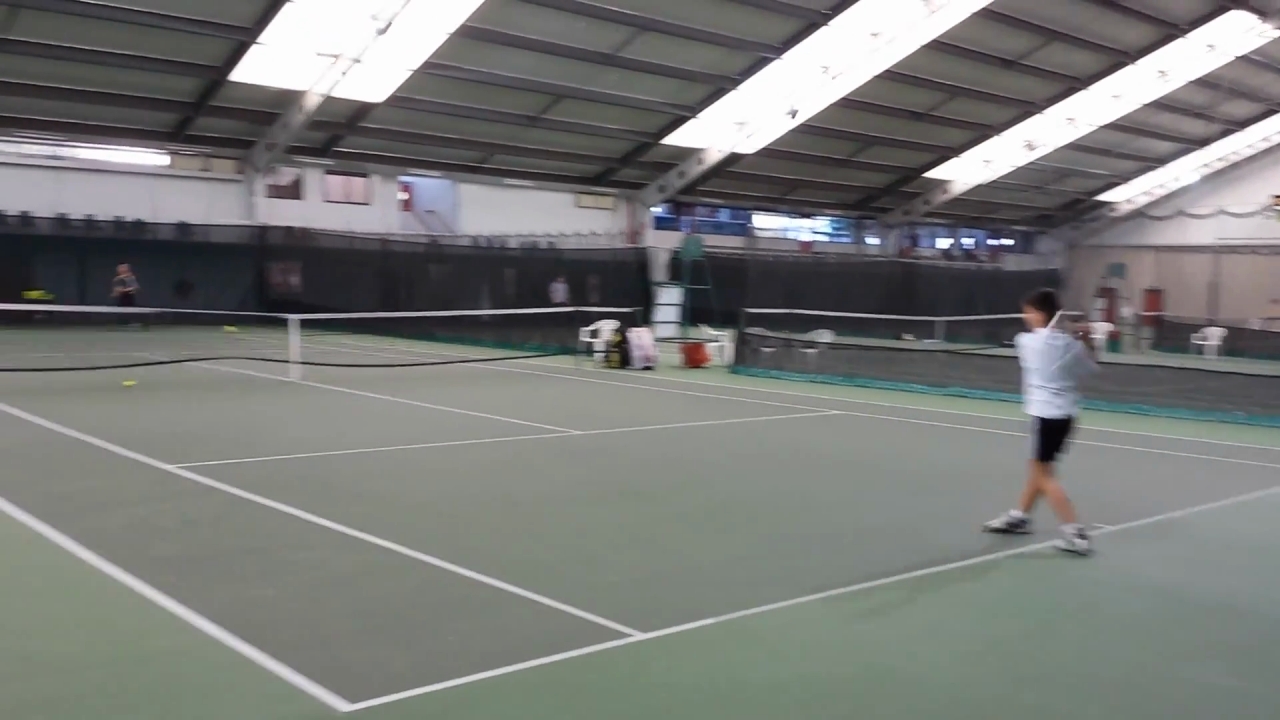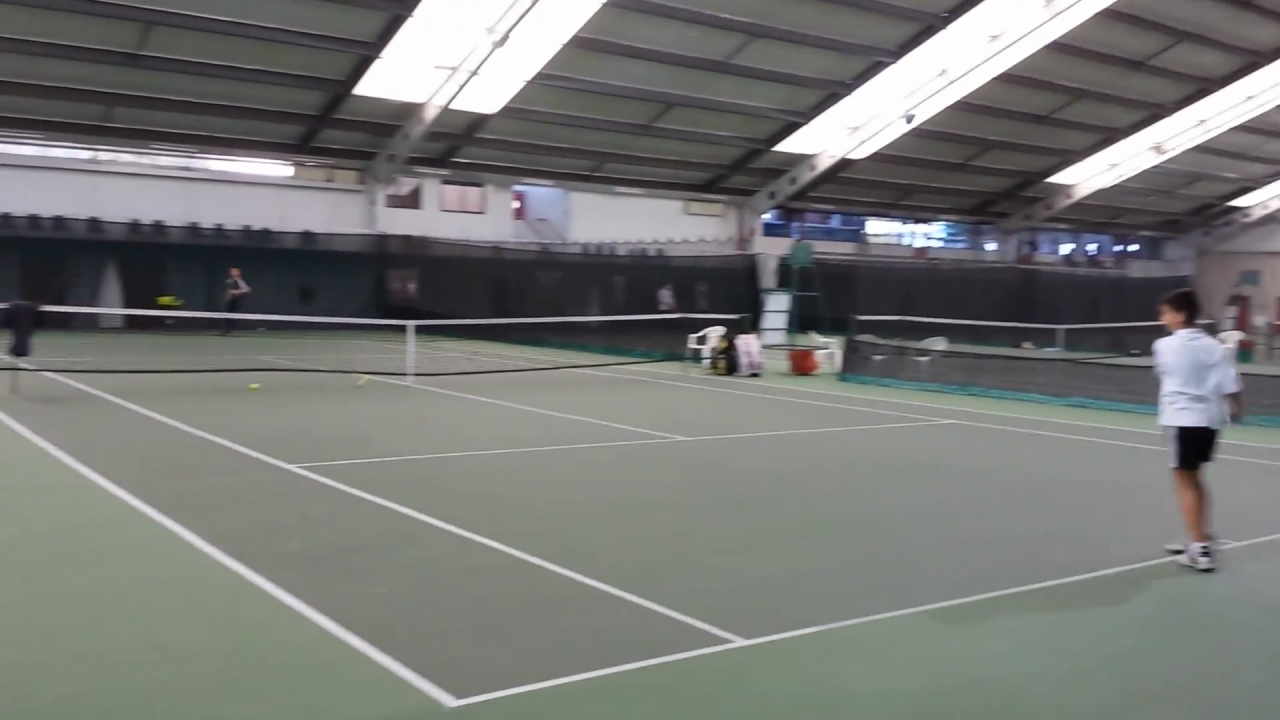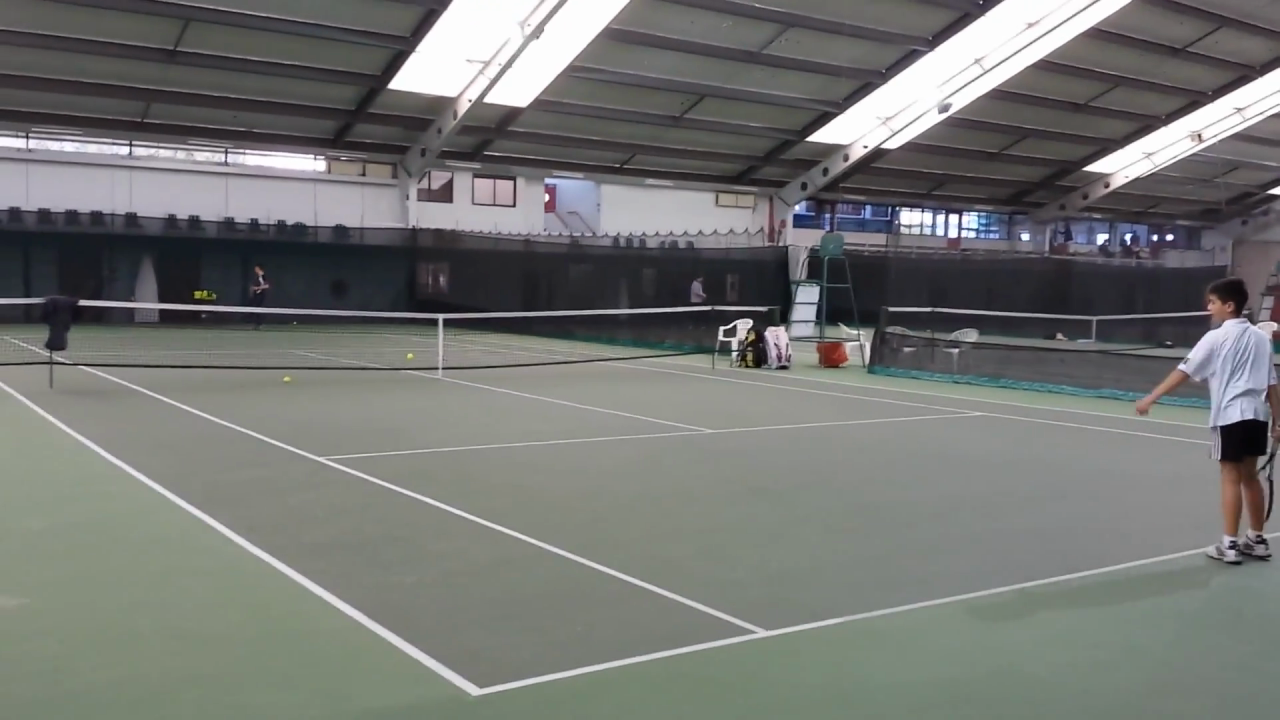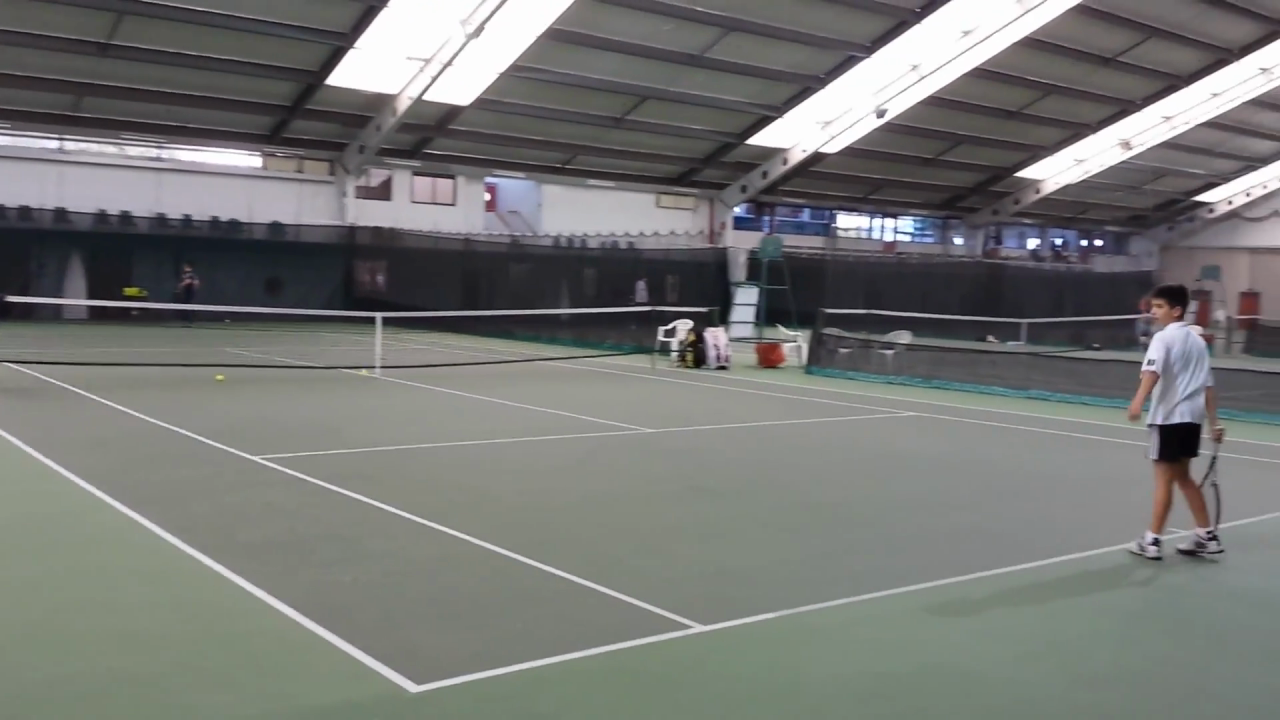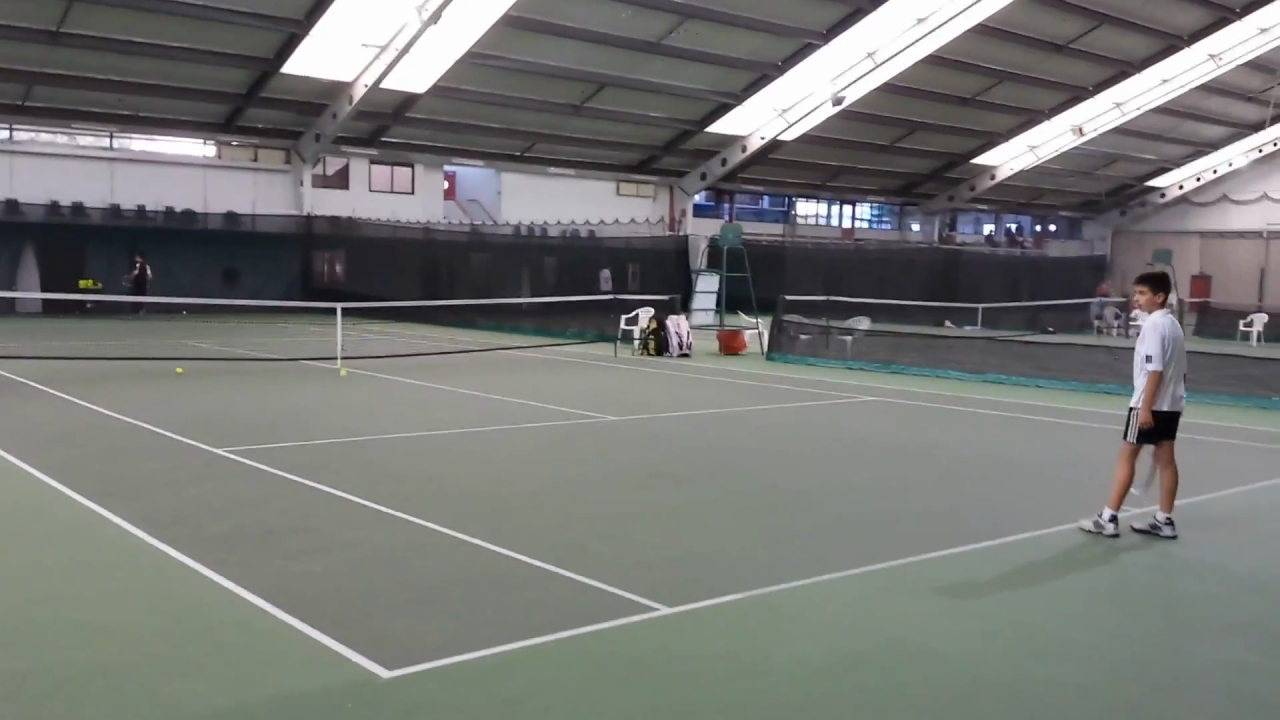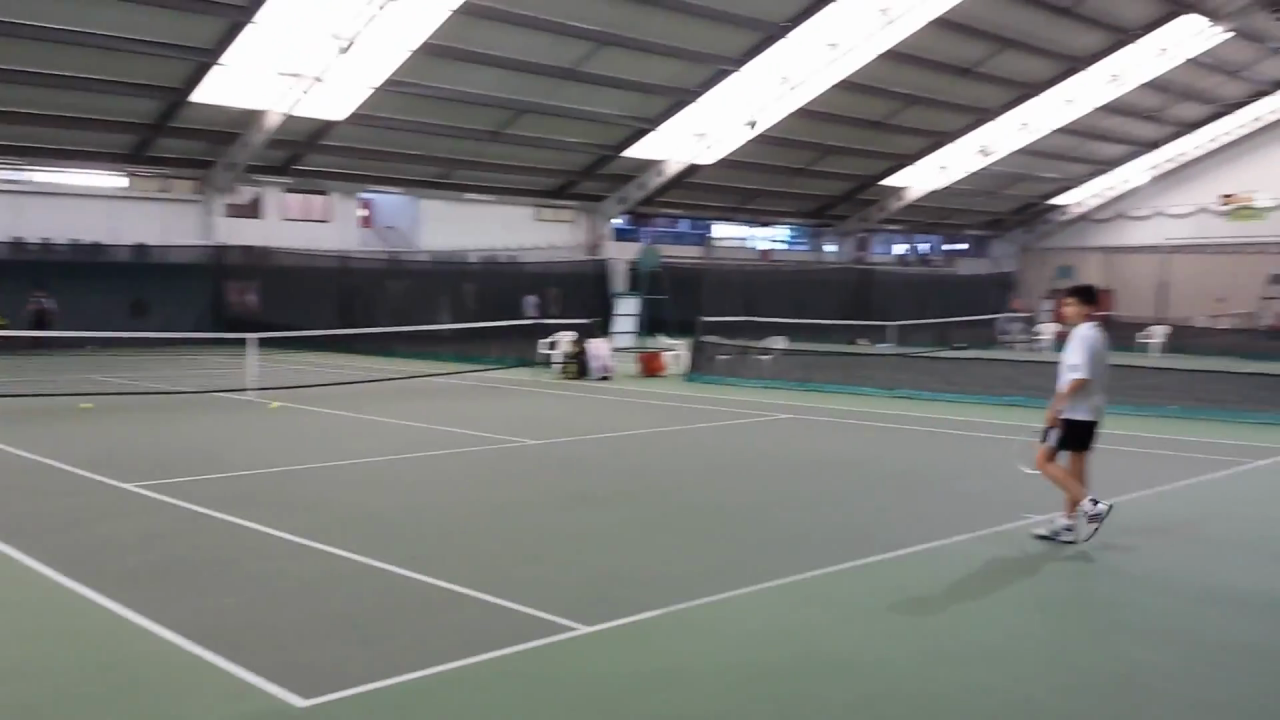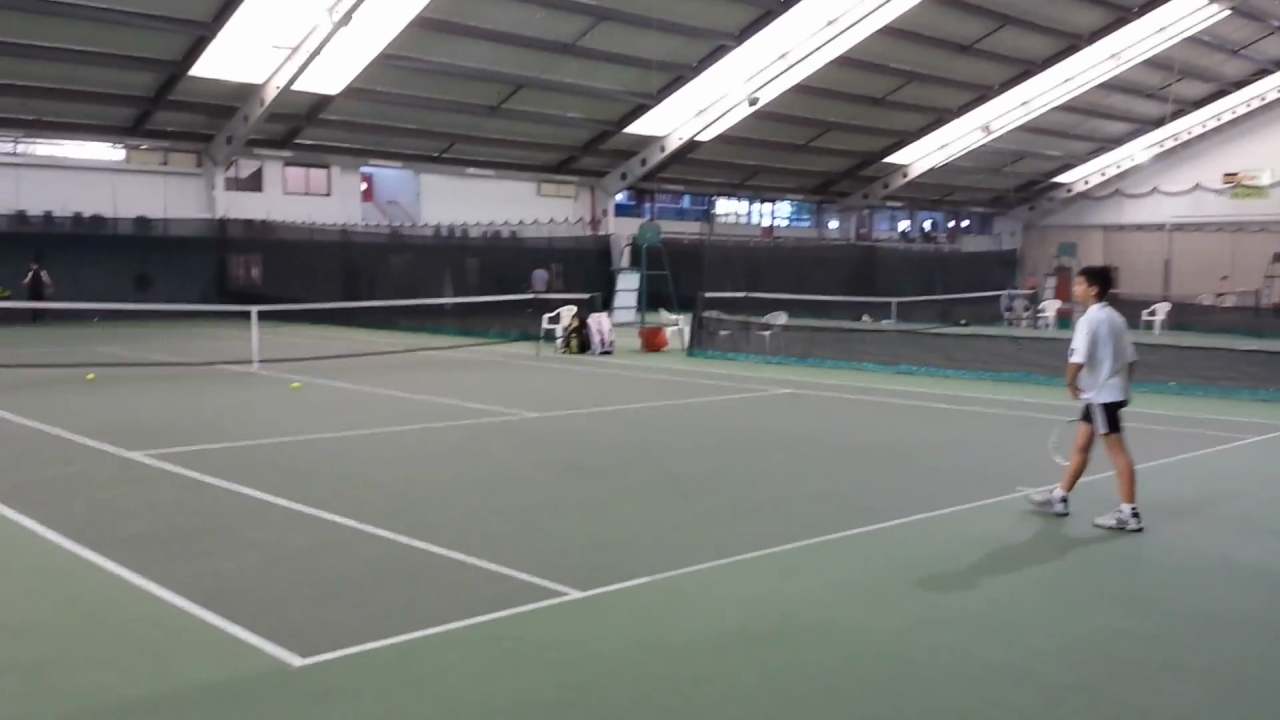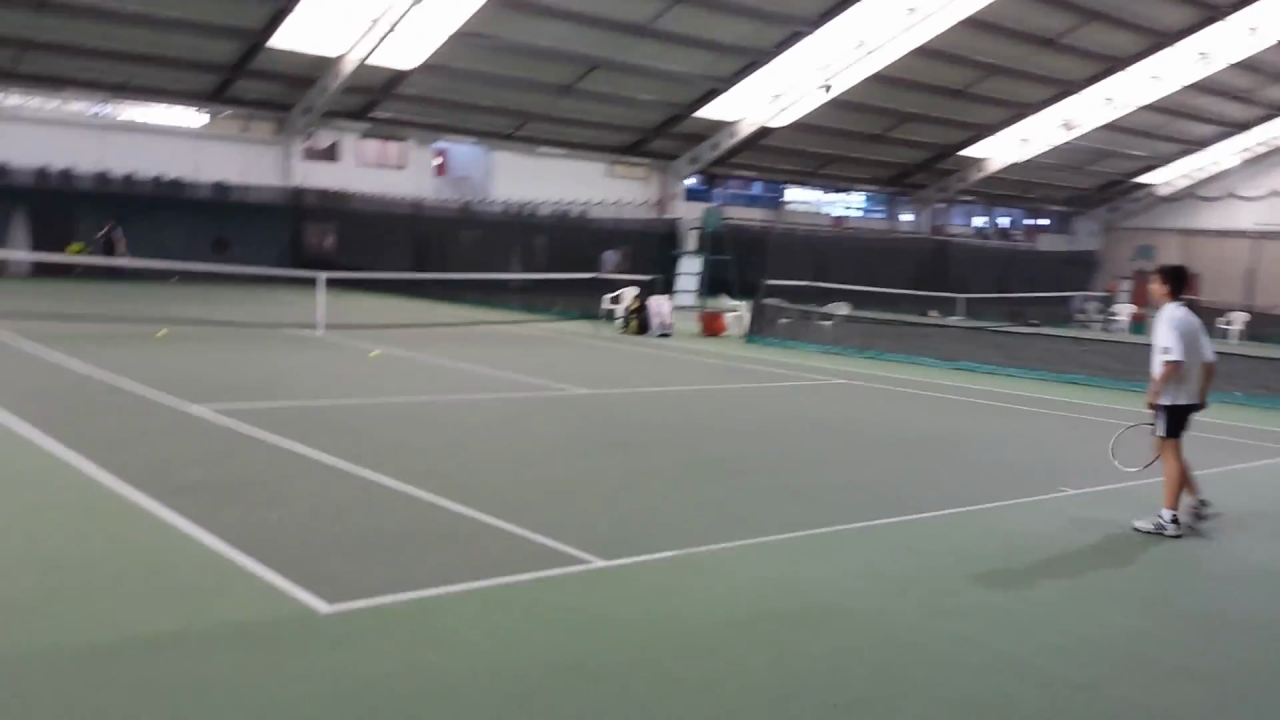
dt=0.3s
person 1, frame 1
left shoulder: (1026, 342)
right shoulder: (1072, 344)
right elbow: (1088, 368)
right wrist: (1084, 338)
left hip: (1044, 414)
right hip: (1066, 413)
left knee: (1044, 476)
right knee: (1039, 468)
left ankle: (1075, 533)
right ankle: (1019, 516)
person 1, frame 2
left shoulder: (1163, 346)
right shoulder: (1215, 347)
right elbow: (1232, 388)
right wrist: (1234, 411)
left hip: (1181, 421)
right hip: (1209, 421)
left knee: (1184, 484)
right knee: (1193, 480)
left ankle: (1200, 551)
right ankle: (1198, 540)
person 1, frame 3
left shoulder: (1216, 338)
left elbow: (1185, 370)
left wrist: (1151, 397)
left hip: (1229, 415)
right hip: (1257, 415)
left knee: (1230, 479)
right knee: (1250, 477)
left ankle: (1229, 545)
person 1, frame 4
left shoulder: (1164, 338)
right shoulder: (1197, 341)
left elbow: (1151, 372)
right elbow: (1207, 385)
left wrist: (1138, 401)
right wrist: (1214, 422)
left hip: (1169, 417)
right hip: (1192, 416)
left knee: (1163, 479)
right knee: (1182, 476)
left ankle: (1152, 541)
right ankle: (1207, 536)
person 1, frame 5
left shoulder: (1153, 325)
right shoulder: (1175, 325)
left elbow: (1154, 370)
left wrist: (1145, 407)
left hip: (1150, 403)
right hip: (1172, 402)
left knee: (1127, 458)
right knee: (1166, 460)
left ankle: (1108, 518)
right ankle: (1164, 520)
person 1, frame 6
left shoulder: (1080, 337)
right shoulder: (1099, 336)
left elbow: (1079, 379)
left wrist: (1054, 406)
left hip: (1072, 412)
right hip: (1090, 413)
left knee: (1044, 461)
right knee: (1076, 469)
left ankle: (1090, 506)
right ankle: (1065, 525)
person 1, frame 7
left shoulder: (1089, 320)
right shoulder: (1117, 318)
left elbow: (1077, 361)
right elbow: (1130, 360)
left wrist: (1072, 383)
right wrist: (1121, 387)
left hip: (1100, 394)
right hip: (1112, 392)
left knee: (1116, 450)
right knee: (1081, 444)
left ankle: (1129, 513)
right ankle: (1059, 497)
person 1, frame 8
left shoulder: (1168, 317)
right shoulder: (1191, 317)
left elbow: (1173, 361)
right elbow: (1209, 360)
left wrist: (1153, 391)
right wrist: (1202, 394)
left hip: (1170, 397)
right hip: (1188, 397)
left knee: (1170, 453)
right knee: (1169, 451)
left ankle: (1168, 519)
right ankle: (1198, 501)
